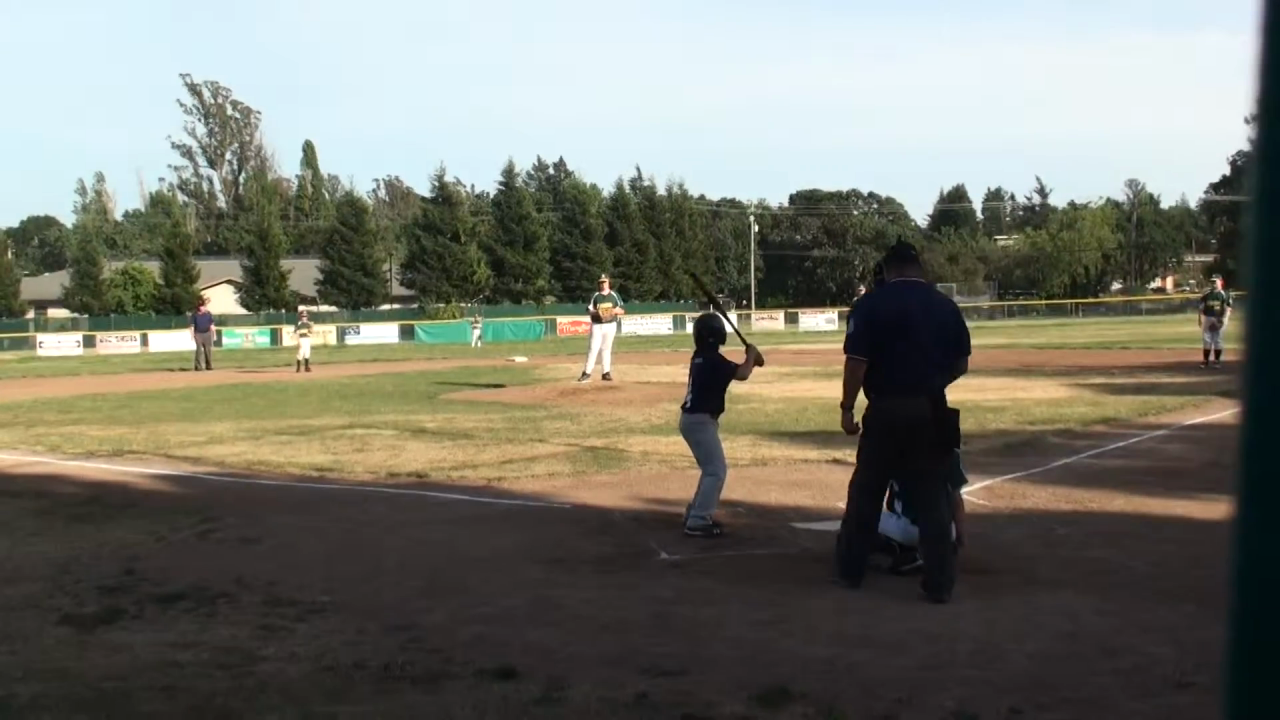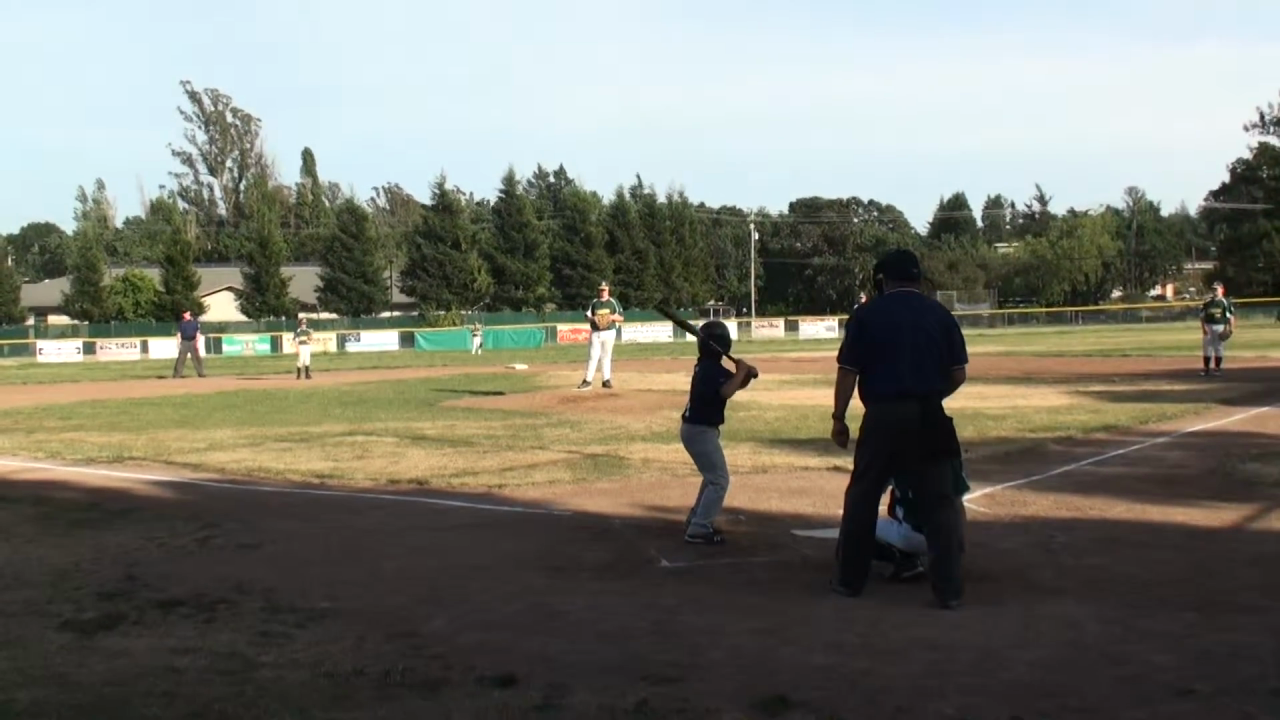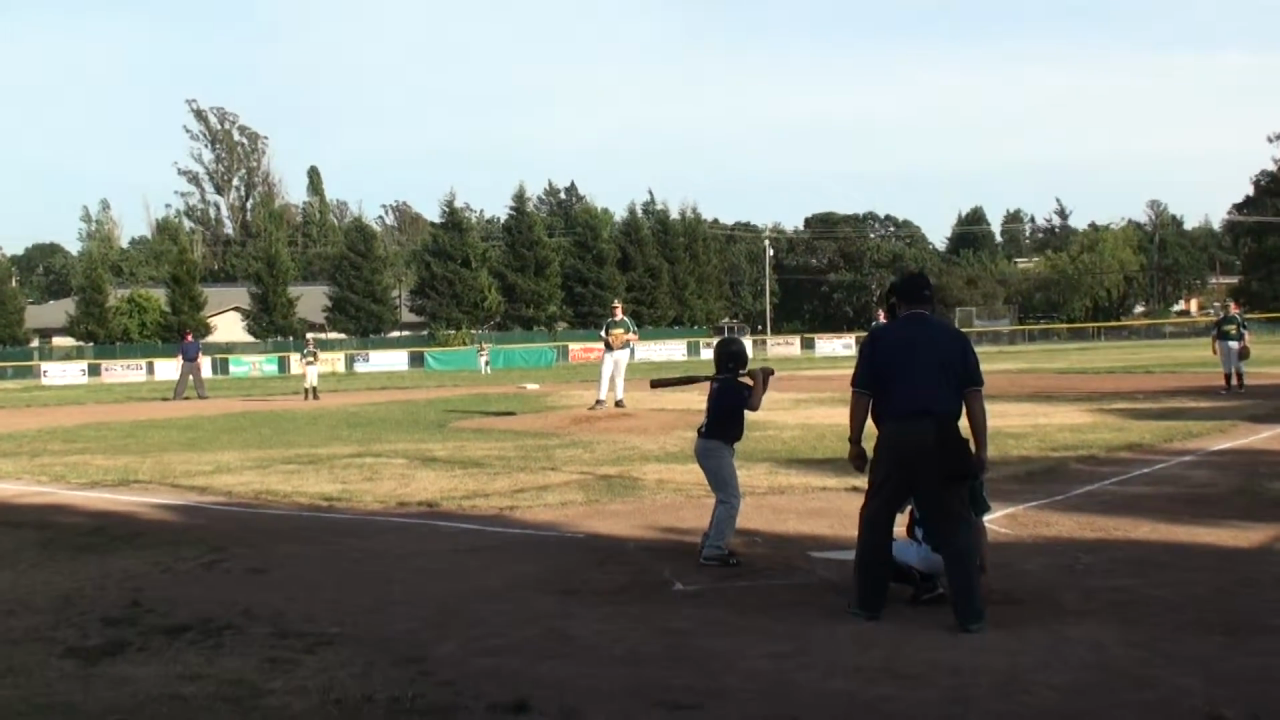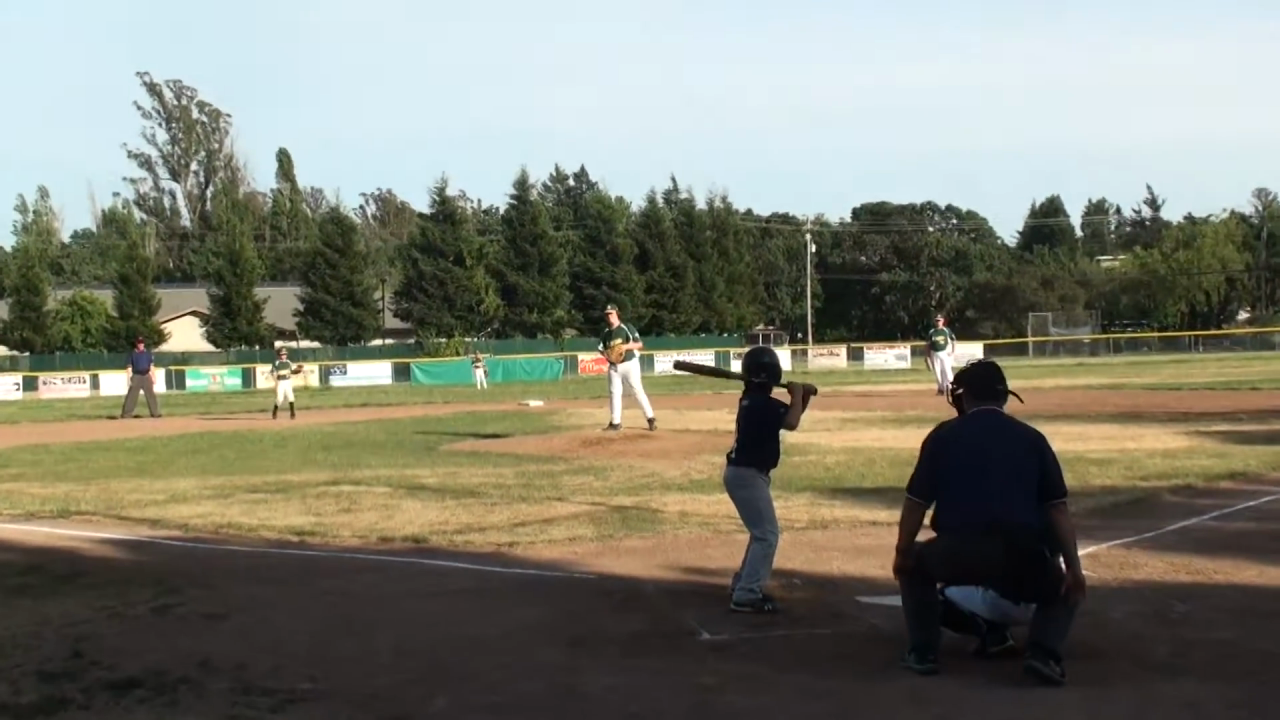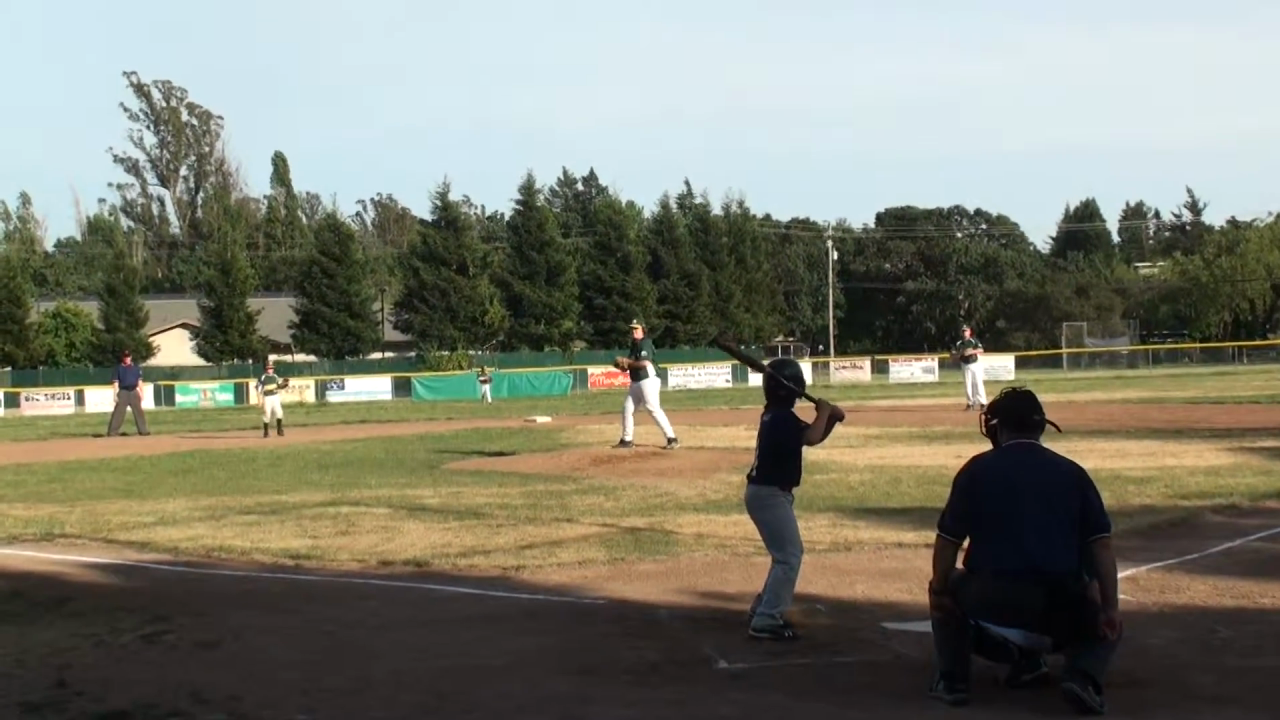
dt=1s
person 1, frame 1
left shoulder: (872, 304)
right shoulder: (945, 306)
left elbow: (857, 362)
right elbow: (960, 364)
left wrist: (847, 408)
left hip: (886, 410)
right hip: (930, 410)
left knee: (866, 492)
right knee: (932, 497)
left ankle: (850, 570)
right ankle: (939, 583)
person 1, frame 2
left shoulder: (867, 314)
right shoulder: (940, 315)
left elbow: (848, 371)
right elbow: (958, 374)
left wrist: (839, 418)
left hip: (881, 417)
right hip: (927, 417)
left knee: (862, 497)
right knee: (938, 502)
left ankle: (849, 579)
right ankle: (949, 589)
person 1, frame 3
left shoulder: (879, 337)
right shoulder: (955, 337)
left elbow: (861, 396)
right elbow: (973, 397)
left wrist: (855, 443)
right wrist: (981, 448)
left hip: (895, 439)
right hip: (942, 439)
left knee: (876, 519)
right knee: (955, 525)
left ankle: (867, 603)
right ankle: (970, 613)
person 1, frame 4
left shoulder: (943, 435)
right shoulder: (1031, 438)
left elbow: (916, 502)
right elbow: (1057, 508)
left wrist: (903, 553)
right wrist: (1073, 568)
left hip: (957, 552)
right hip: (1017, 554)
left knee: (914, 567)
right knee: (1062, 591)
left ankle: (923, 652)
right ankle: (1044, 651)
person 1, frame 5
left shoulder: (977, 469)
right shoulder: (1072, 472)
left elbow: (948, 540)
right elbow: (1101, 544)
left wrist: (939, 592)
right wrist: (1109, 607)
left hip: (991, 596)
right hip: (1058, 602)
left knee: (947, 588)
right knee: (1104, 627)
left ankle: (953, 679)
right ankle: (1083, 676)
person 2, frame 1
left shoulder: (701, 357)
right shoulder: (713, 359)
left elbow: (731, 371)
right elbow: (741, 374)
left wrist: (750, 360)
right wrist: (751, 355)
left hip: (694, 419)
right hip: (700, 421)
left knee: (713, 468)
right knee: (715, 472)
left ankle: (696, 513)
right ankle: (697, 522)
person 2, frame 2
left shoulder: (709, 366)
right shoulder: (710, 369)
left elbow: (737, 384)
right elbow: (727, 392)
left wrist: (747, 373)
right wrist: (741, 371)
left hip: (696, 428)
right hip: (700, 430)
left knee: (712, 477)
right knee: (719, 479)
left ankle: (695, 521)
right ankle: (698, 530)
person 2, frame 3
left shoulder: (723, 382)
right shoulder: (729, 385)
left elbow: (753, 395)
right elbow: (754, 404)
left wrist: (763, 378)
right wrist: (758, 380)
left hip: (712, 444)
right hip: (715, 447)
left knee: (726, 496)
right knee: (730, 498)
left ankle: (710, 544)
right ankle: (714, 552)
person 2, frame 4
left shoulder: (754, 399)
right shoulder: (761, 403)
left elbow: (791, 413)
right elbow: (792, 422)
left wrist: (803, 395)
right wrist: (797, 394)
left hip: (744, 472)
right hip: (747, 474)
left knee: (762, 532)
right knee: (767, 534)
left ankle: (742, 586)
right ankle: (746, 596)
person 2, frame 5
left shoulder: (776, 415)
right shoulder: (781, 417)
left elbow: (814, 436)
right elbow: (811, 438)
left wrist: (831, 418)
right wrist: (823, 412)
left hip: (767, 492)
right hip: (769, 494)
left knee: (787, 554)
right knee: (788, 556)
left ankle: (762, 611)
right ankle: (765, 621)
